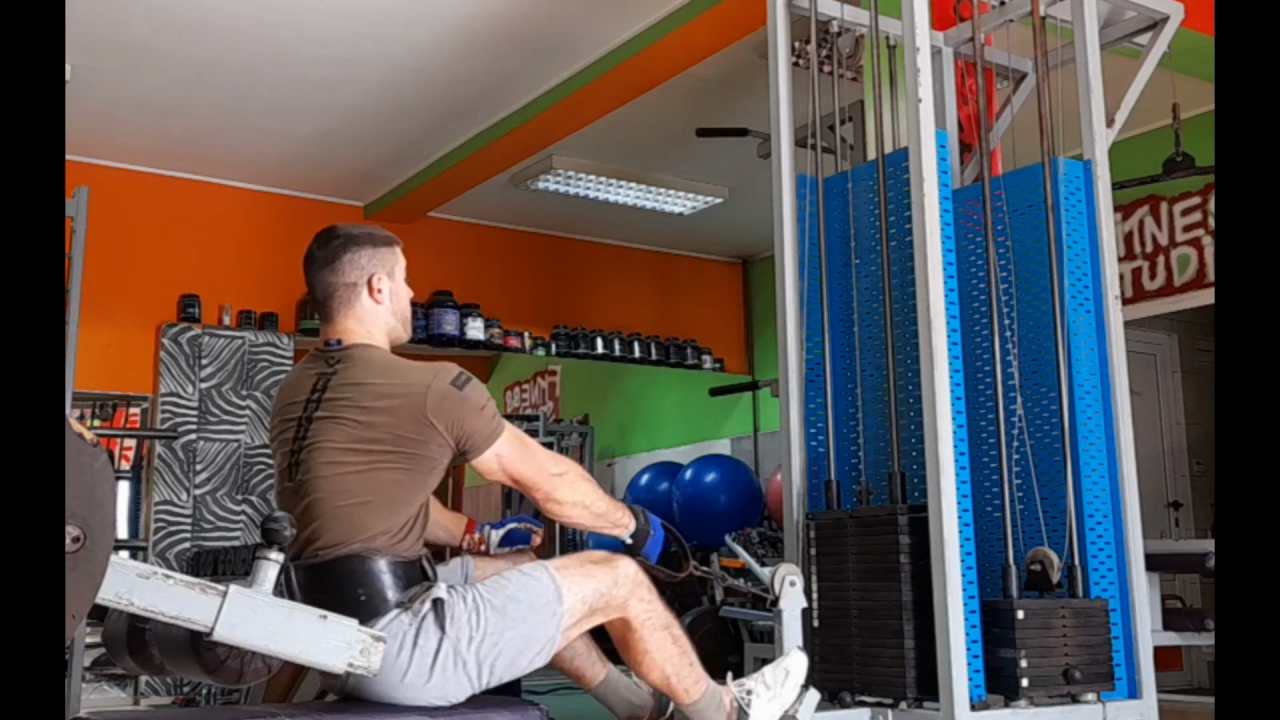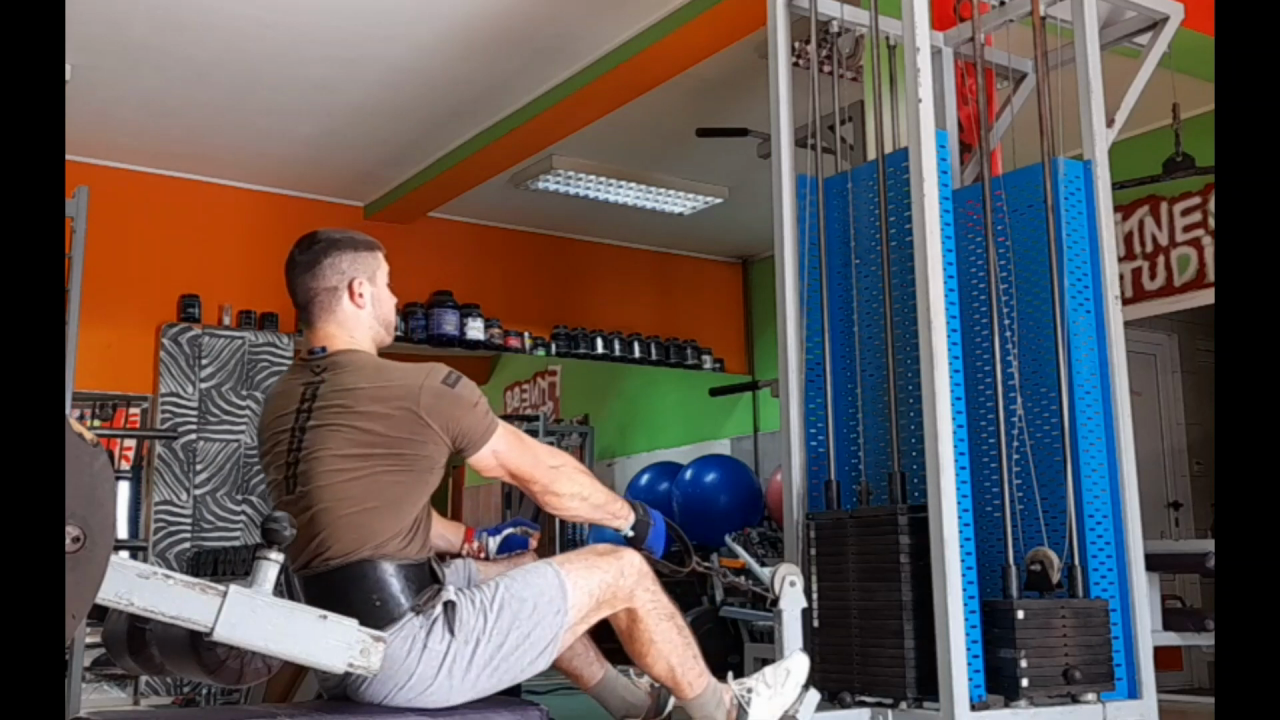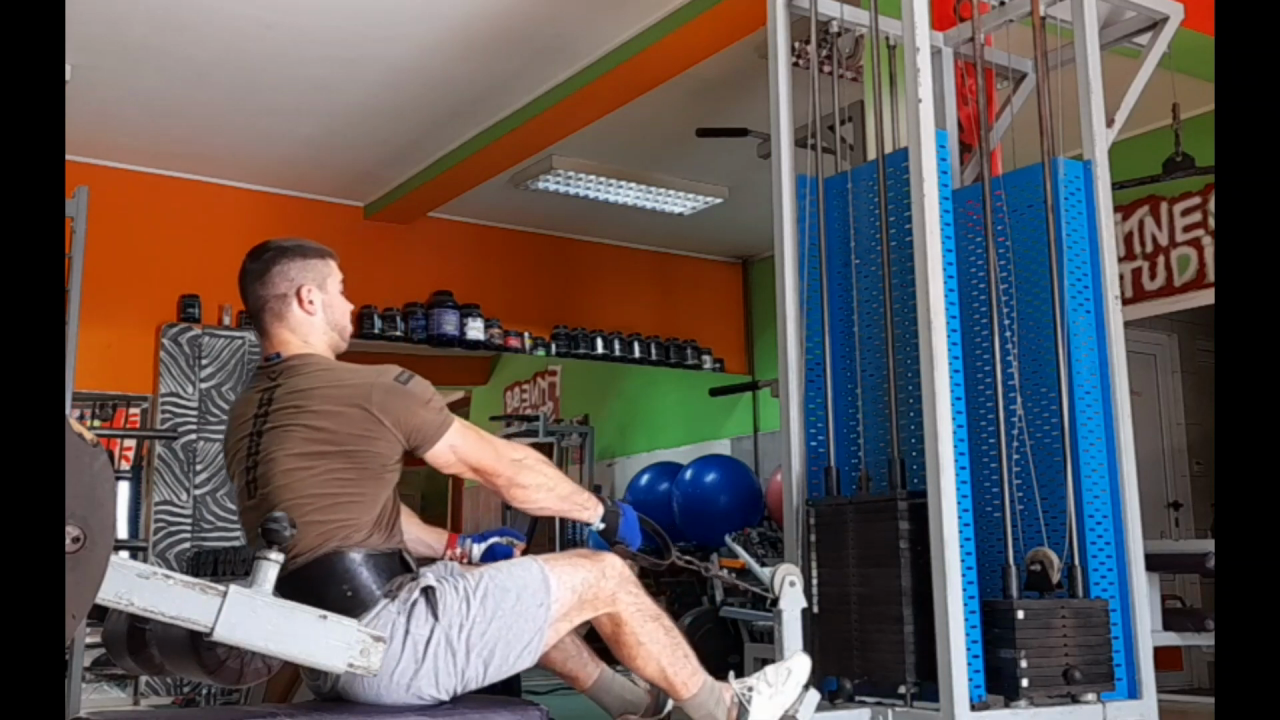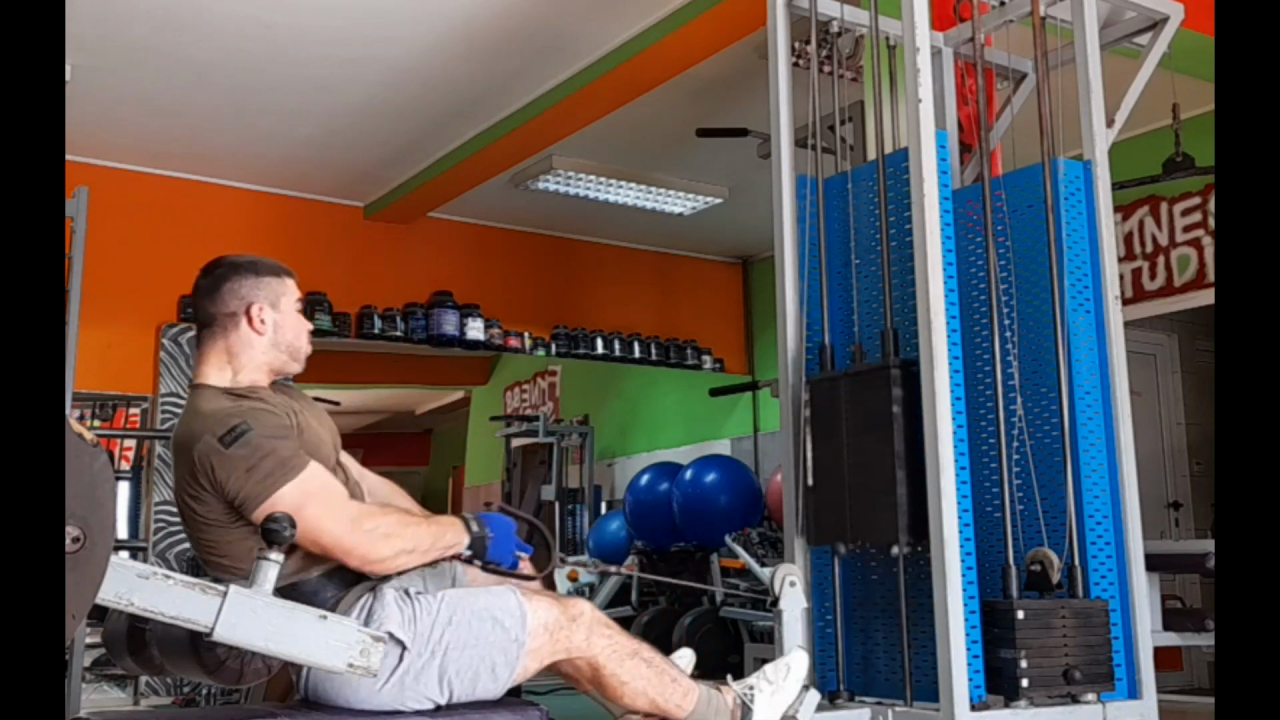
dt=0.5s
person 1, frame 1
left shoulder: (293, 395)
right shoulder: (431, 388)
right elbow: (547, 480)
left wrist: (476, 536)
right wrist: (633, 524)
right hip: (403, 643)
left knee: (520, 567)
right knee: (616, 577)
person 1, frame 2
left shoulder: (279, 406)
right shoulder: (420, 389)
right elbow: (543, 473)
left wrist: (471, 541)
right wrist: (634, 517)
right hip: (407, 651)
left knee: (519, 569)
right knee: (621, 570)
person 1, frame 3
left shoulder: (247, 415)
right shoulder: (372, 390)
right elbow: (504, 468)
left wrist: (455, 548)
right wrist: (604, 512)
right hip: (385, 639)
left knee: (511, 582)
right knee: (603, 578)
person 1, frame 4
left shoulder: (273, 404)
right shoulder: (232, 430)
left elbow: (364, 489)
right elbow: (366, 542)
left wrist: (460, 538)
right wrist: (465, 533)
left hip: (351, 619)
left knee: (512, 581)
right knee: (574, 620)
